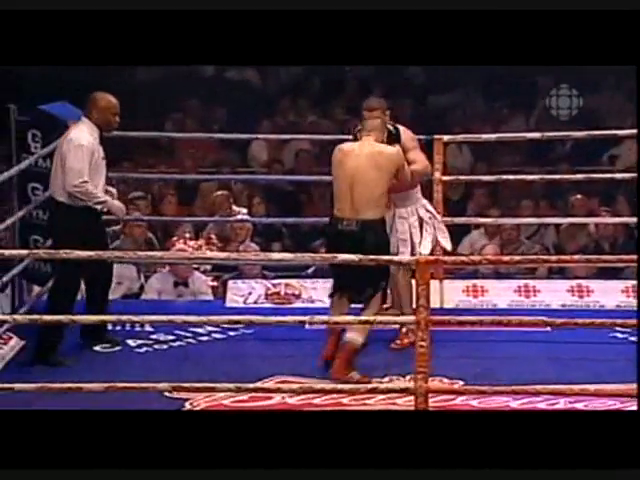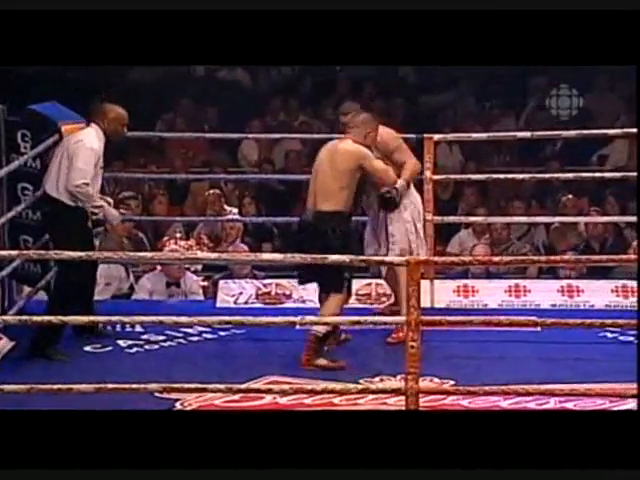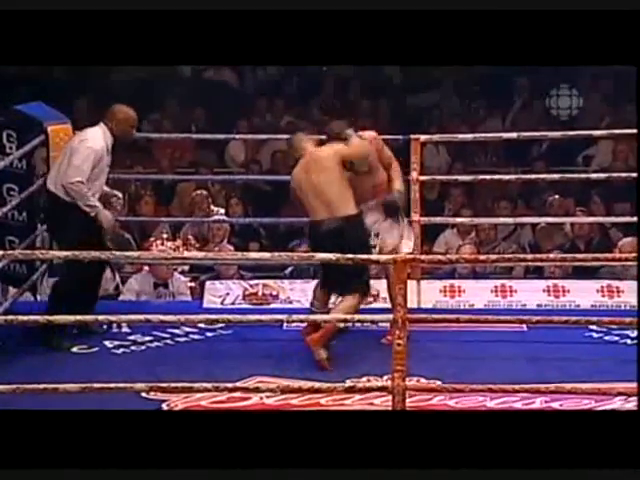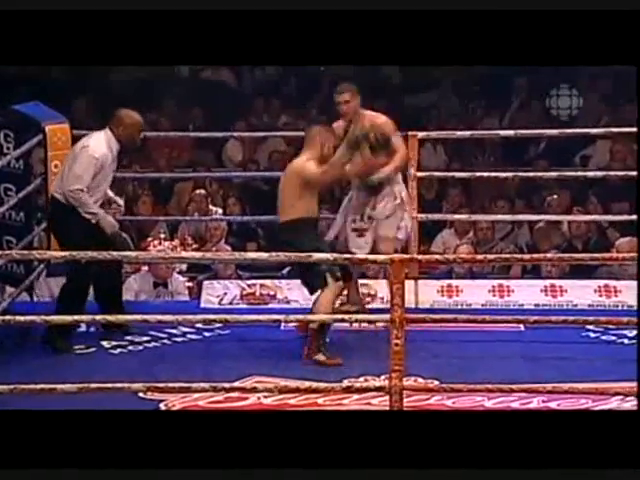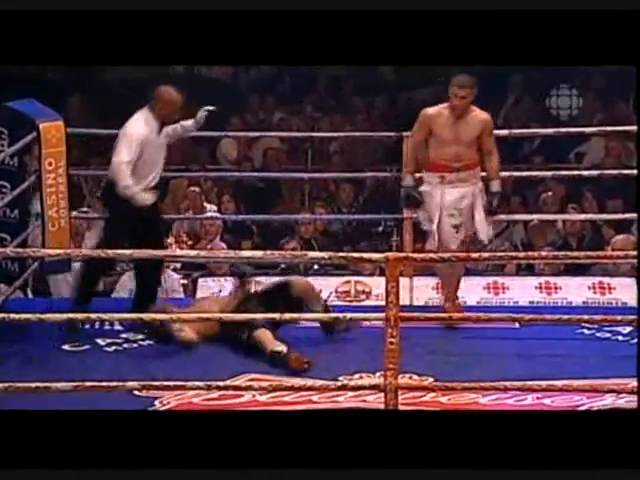
dt=0.7s
person 1, frame 1
left shoulder: (88, 137)
right shoulder: (80, 140)
right elbow: (76, 185)
left wrist: (105, 190)
right wrist: (108, 203)
left hip: (85, 215)
right hip: (72, 217)
left knee: (100, 273)
right knee: (67, 282)
left ankle: (94, 330)
right ankle: (46, 348)
person 1, frame 2
left shoulder: (85, 139)
right shoulder: (89, 144)
right elbow: (78, 186)
left wrist: (99, 200)
right wrist: (105, 210)
left hip: (69, 210)
right hip: (64, 212)
left knee: (86, 266)
right knee: (71, 274)
left ankle: (85, 322)
right ankle: (44, 342)
person 1, frame 3
left shoulder: (101, 140)
right shoulder: (92, 143)
right elbow: (72, 182)
left wrist: (107, 193)
right wrist: (99, 211)
left hip: (76, 207)
right hip: (64, 207)
left knee: (96, 258)
right knee: (77, 268)
left ankle: (83, 316)
right ankle: (51, 329)
person 1, frame 4
left shoulder: (108, 147)
right shoulder: (94, 150)
right elbow: (74, 190)
left wrist: (110, 198)
right wrist: (101, 217)
left hip: (84, 211)
right hip: (67, 212)
left knee: (109, 262)
right knee: (82, 271)
left ankle: (113, 318)
right ankle: (58, 332)
person 1, frame 5
left shoulder: (157, 125)
right shoulder: (136, 130)
left elbow: (167, 135)
right elbow: (119, 169)
left wrist: (194, 122)
right wrist: (136, 195)
left hip: (145, 197)
right hip: (123, 198)
left knee: (151, 252)
right knee: (109, 252)
left ankle: (143, 305)
right ankle: (80, 302)
person 2, frame 1
left shoulder: (340, 151)
right shoulder: (392, 155)
right elbow: (405, 179)
left hip: (338, 229)
right hip: (371, 232)
left knee: (343, 290)
right knee: (372, 301)
left ankle: (332, 346)
right ankle: (342, 364)
person 2, frame 2
left shoulder: (329, 146)
right shoulder: (359, 152)
right elbow: (390, 180)
right wrist: (377, 161)
left hip: (311, 221)
right hip: (331, 224)
left knee: (327, 283)
right knee: (339, 291)
left ankle: (330, 332)
right ankle: (311, 353)
person 2, frame 3
left shoulder: (297, 175)
right shoulder: (331, 151)
right elbow: (364, 152)
right wrist: (351, 136)
left hip: (321, 232)
right hip: (351, 228)
left knee: (328, 279)
right knee: (354, 293)
left ankle: (313, 327)
right ankle: (320, 338)
person 2, frame 4
left shoulder: (301, 164)
right shoulder: (306, 166)
right elbow: (328, 174)
right wrist: (349, 144)
left hip: (298, 232)
right hip: (299, 234)
left knee: (341, 276)
right knee: (333, 284)
left ankle: (312, 327)
right ankle: (314, 346)
person 2, frame 5
left shoulder: (199, 303)
right shoulder: (181, 323)
left elbow: (233, 300)
right elbow: (192, 337)
left wrist: (241, 286)
right hip: (232, 324)
left knee: (301, 284)
right knee: (260, 334)
left ankle: (328, 324)
person 3, frame 1
left shoulder: (403, 137)
left elbow: (424, 168)
left hip: (406, 206)
left knee: (399, 264)
left ankle: (409, 326)
right ankle: (400, 309)
person 3, frame 2
left shoulder: (384, 137)
left elbow: (413, 164)
left wrist: (398, 188)
left hip: (399, 200)
right hip: (380, 199)
left knee: (398, 257)
right knee: (379, 255)
right ankle: (400, 300)
person 3, frame 3
left shoulder: (370, 139)
left elbow: (393, 164)
left wrist: (398, 190)
left hip: (385, 207)
right hip: (360, 212)
left knee: (387, 256)
person 3, frame 4
left shoulder: (380, 123)
right shoulder: (338, 128)
left elbow: (402, 154)
left wrist: (382, 177)
left hip: (386, 187)
right hip: (360, 189)
left knee: (385, 247)
right knee: (346, 244)
right ankle: (354, 300)
person 3, frame 5
left shoulder: (483, 120)
right shoulder: (430, 115)
left elbow: (490, 154)
right elbow: (412, 146)
left wrist: (495, 188)
right wrist: (408, 181)
left hip: (469, 184)
right hip: (437, 184)
left knee: (460, 244)
right knee: (444, 243)
left ankle: (450, 300)
right ankle: (447, 297)
